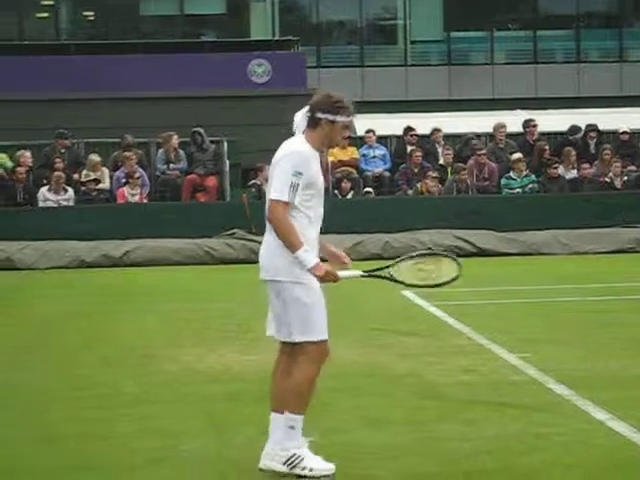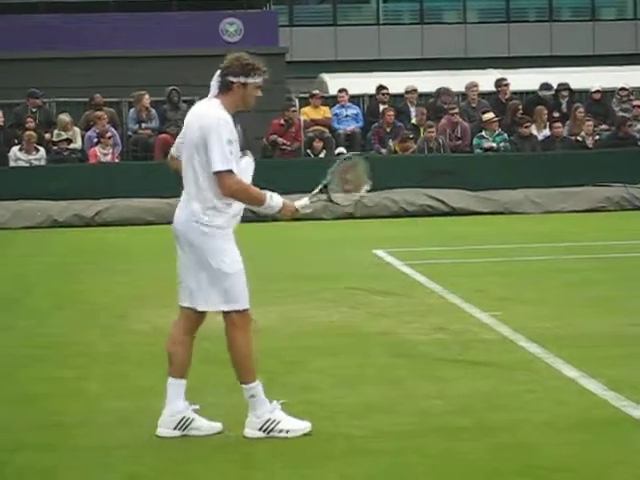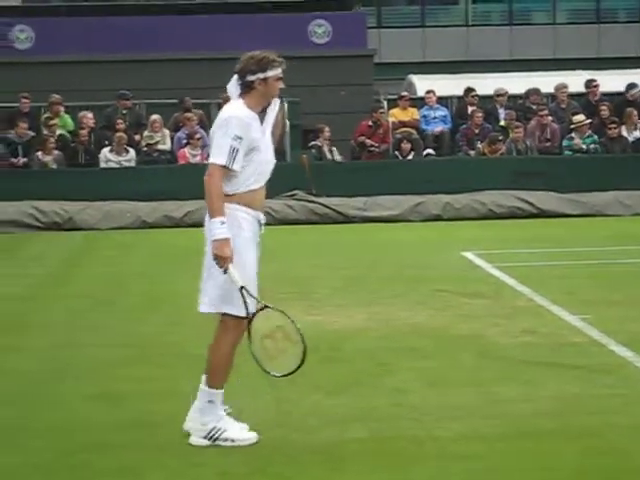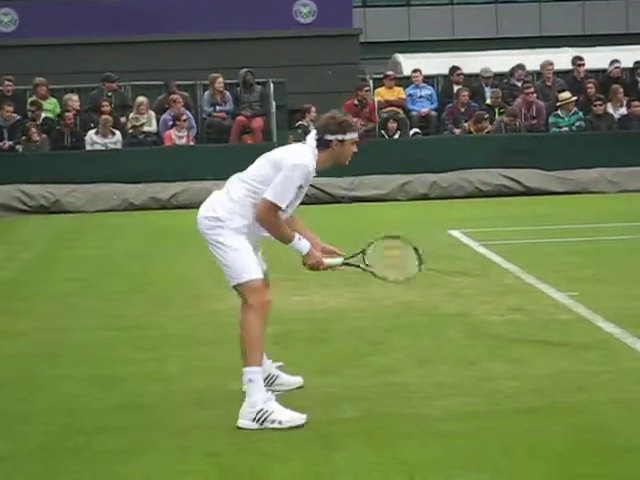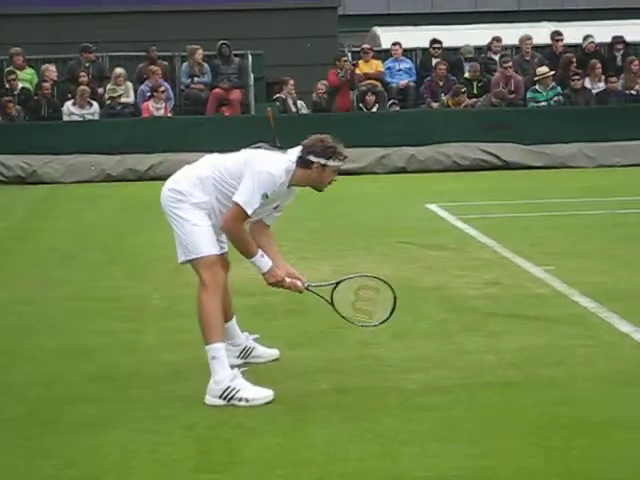
dt=1s
person 1, frame 1
left shoulder: (307, 153)
right shoulder: (296, 154)
right elbow: (275, 213)
left wrist: (325, 249)
right wrist: (310, 260)
left hip: (291, 267)
right hip: (291, 268)
left knee: (292, 349)
right knee: (314, 350)
left ankle: (279, 446)
right ankle: (289, 445)
person 1, frame 2
left shoulder: (201, 110)
right shoulder: (217, 120)
left elbow: (176, 159)
right elbow: (229, 185)
right wrist: (275, 203)
left hip: (193, 222)
right hip: (208, 229)
left knee: (190, 315)
right knee: (237, 318)
left ankle: (175, 411)
right ankle: (260, 414)
person 1, frame 3
left shoulder: (251, 116)
right shoulder: (235, 118)
left elbow: (264, 155)
right elbow: (214, 177)
left wrist: (275, 109)
right wrist: (220, 233)
left hip: (245, 223)
right hip: (232, 222)
left knee: (238, 317)
right knee: (233, 319)
left ankle: (203, 408)
right ankle: (208, 421)
person 1, frame 4
left shoulder: (303, 158)
right shoulder: (300, 163)
left elbow: (281, 210)
right elbow: (265, 213)
left wrist: (316, 244)
right wrist: (303, 248)
left hip: (230, 218)
right hip: (223, 220)
left knee: (253, 293)
right knee: (258, 298)
left ankle: (260, 372)
right ankle: (256, 405)
person 1, frame 5
left shoulder: (286, 184)
right shoulder: (270, 173)
left elbow: (259, 228)
right elbow: (231, 224)
left wrist: (283, 268)
right wrist: (265, 266)
left hip: (201, 200)
right hip: (185, 196)
left knee: (219, 269)
right knee: (212, 278)
left ankle: (236, 345)
right ankle: (222, 382)
